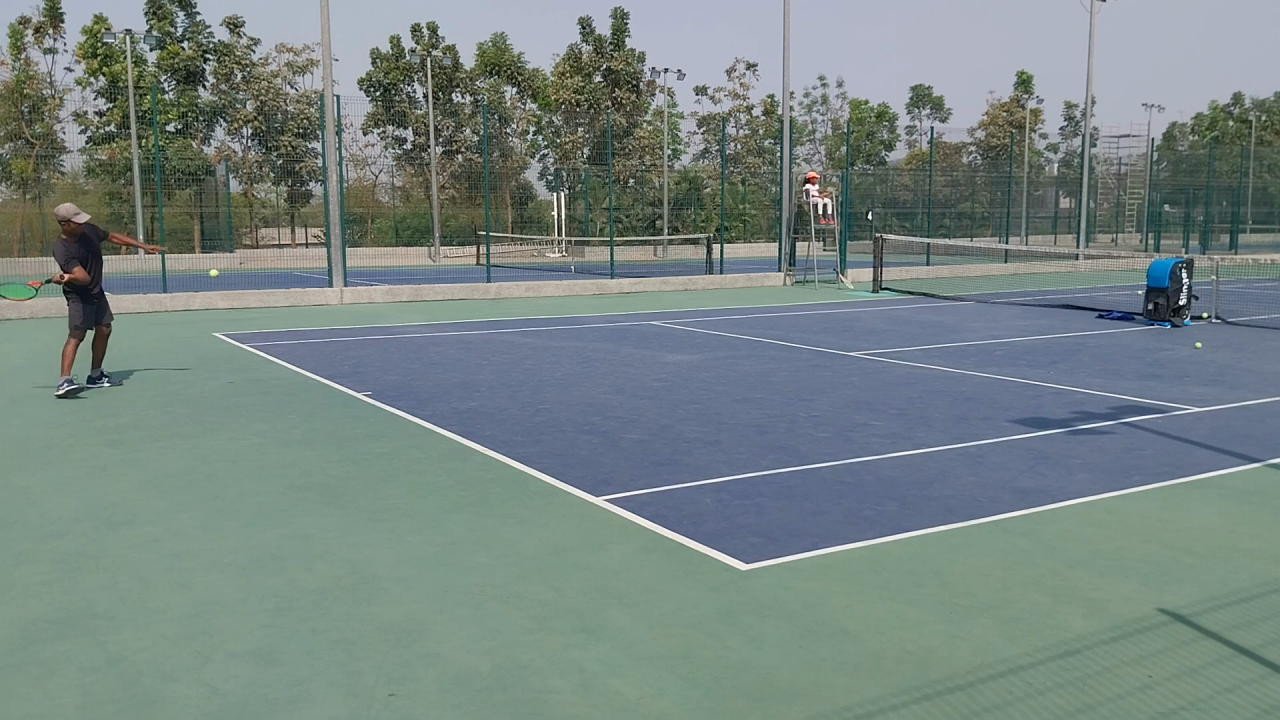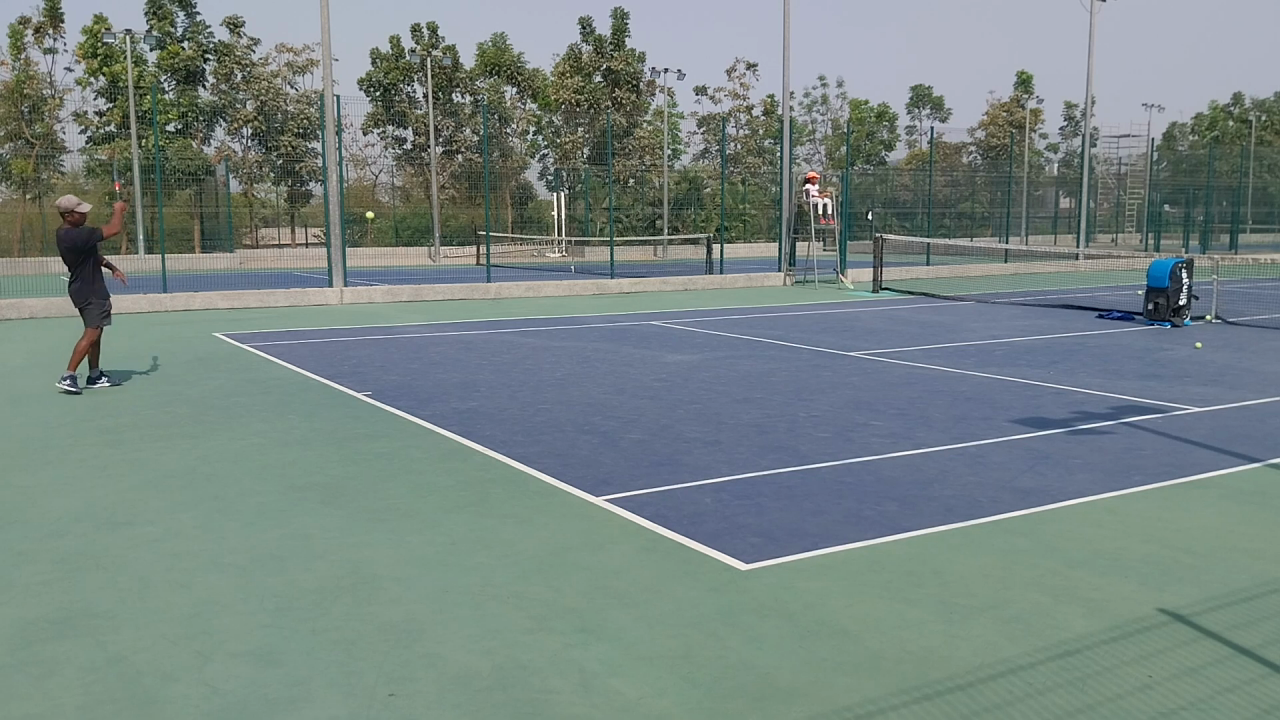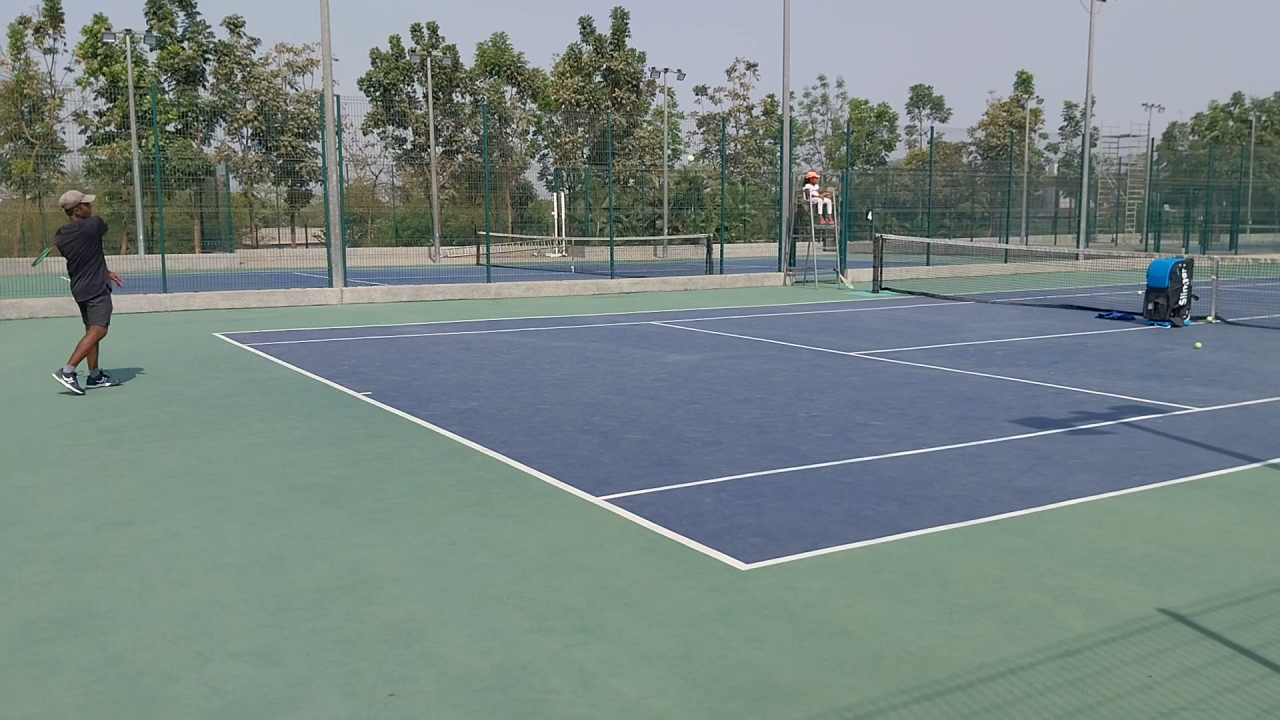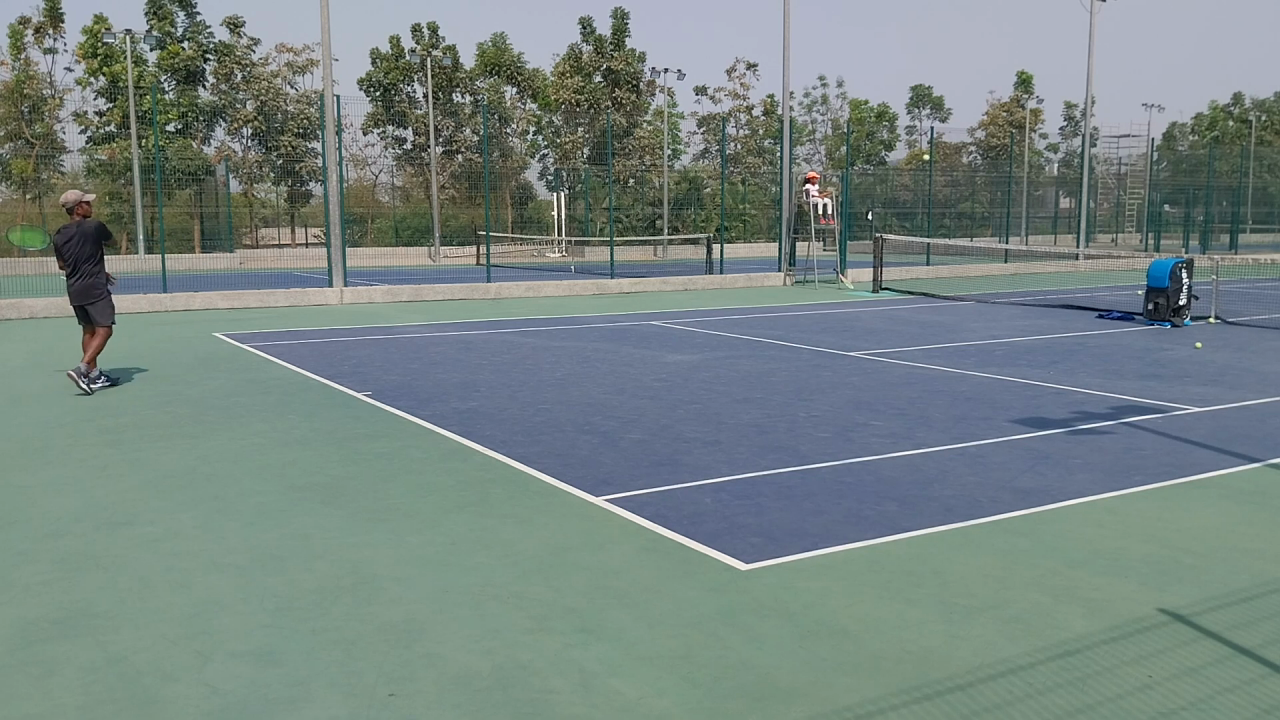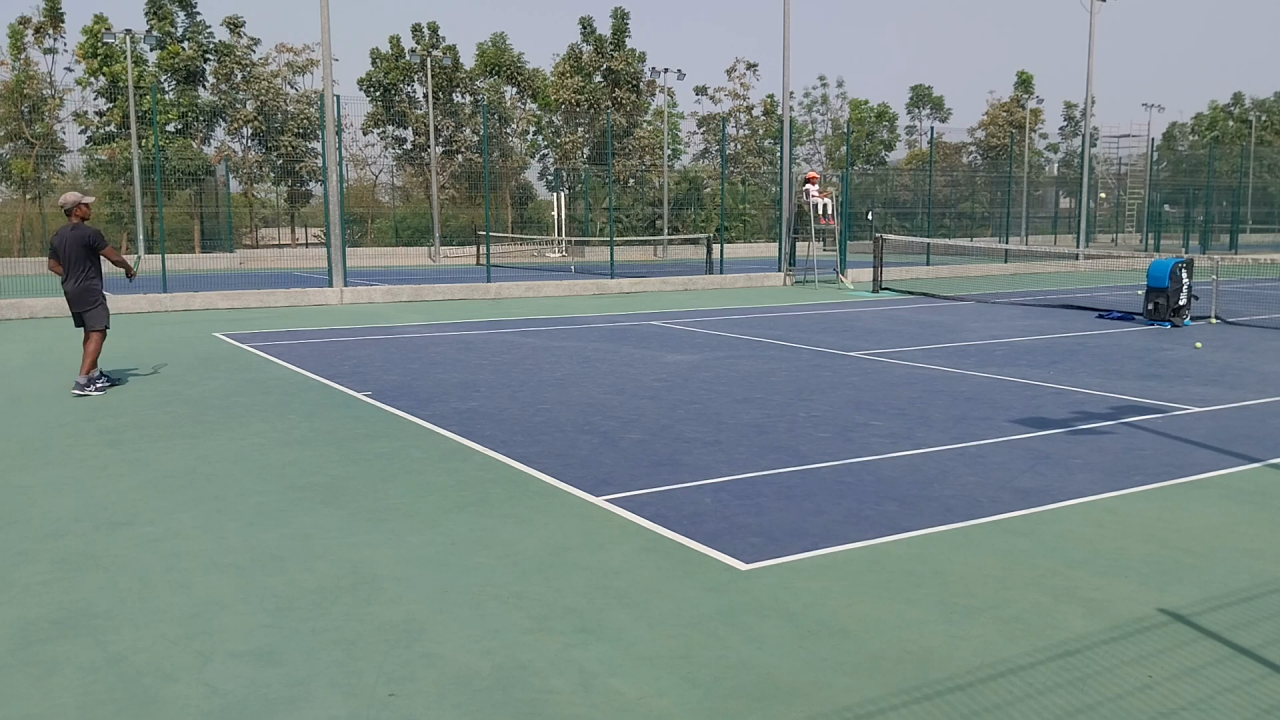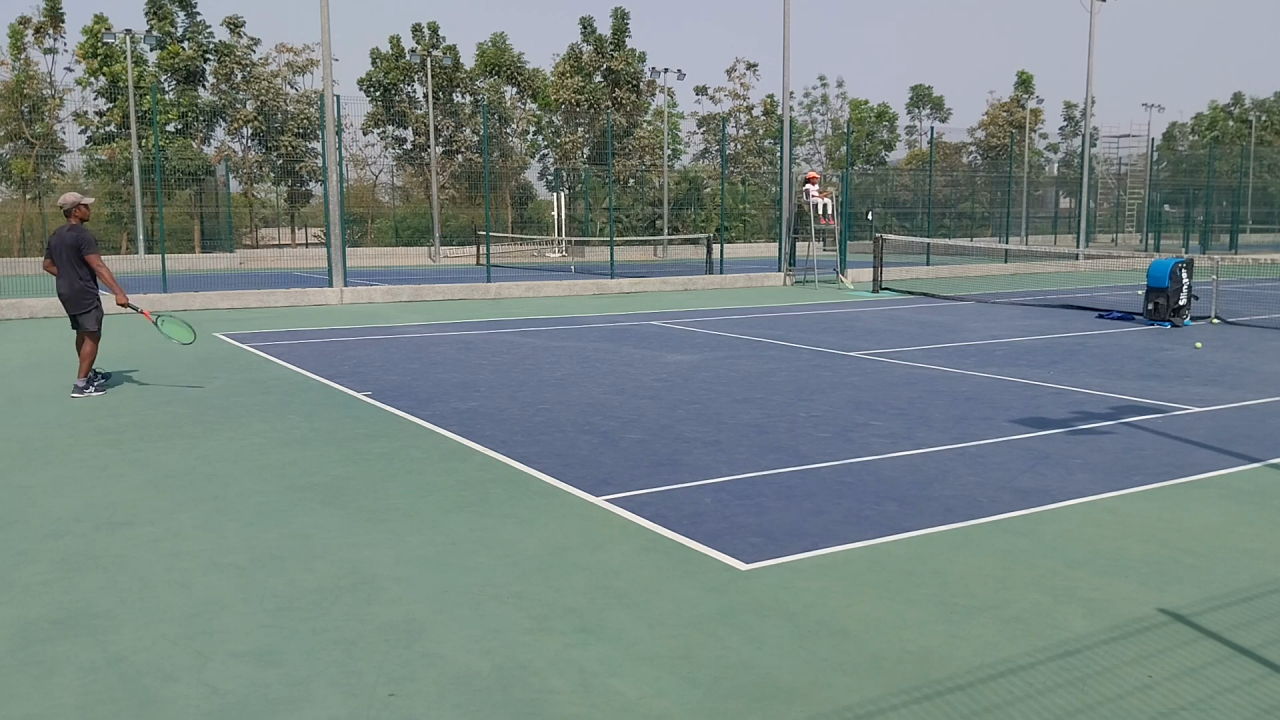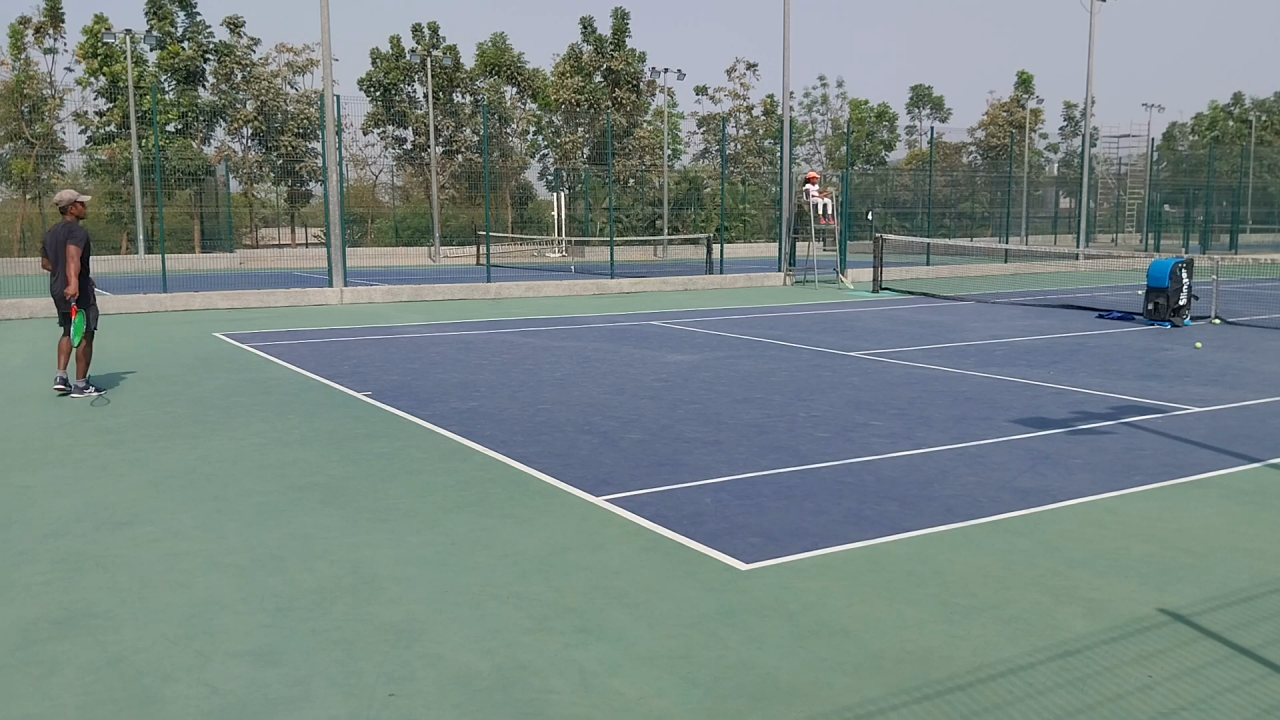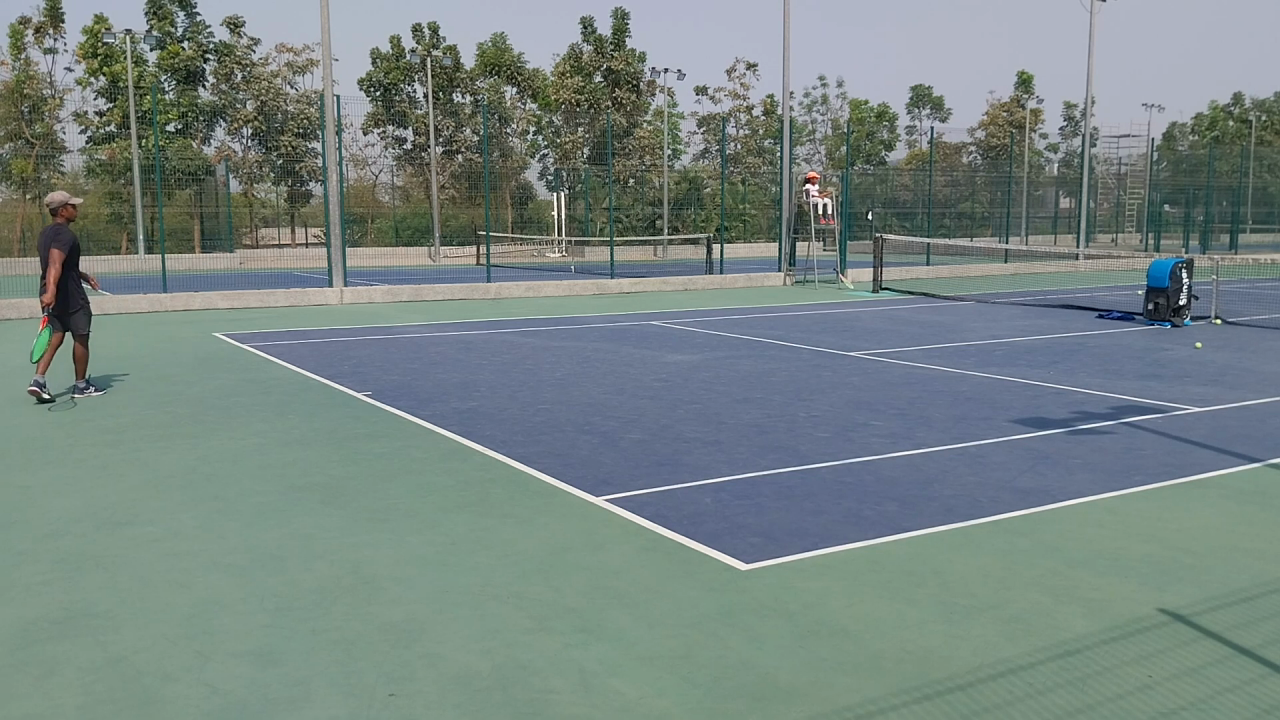
dt=0.2s
person 1, frame 1
left shoulder: (88, 231)
right shoulder: (62, 250)
left elbow: (113, 237)
right elbow: (83, 278)
left wrist: (144, 247)
right wrist: (65, 279)
left hip: (96, 293)
right hip: (79, 296)
left knee: (104, 330)
right knee: (76, 335)
left ankle: (96, 375)
right ankle: (64, 382)
person 1, frame 2
left shoulder: (64, 233)
right shoulder: (78, 236)
right elbow: (114, 229)
left wrist: (113, 267)
right wrist: (118, 210)
left hip: (84, 289)
right hip: (90, 292)
left knee: (94, 331)
right knee: (92, 333)
left ankle: (95, 375)
right ankle: (67, 377)
person 1, frame 3
left shoulder: (60, 236)
right shoulder: (94, 224)
left wrist: (106, 272)
left hip: (79, 287)
right hip: (96, 288)
left knee: (92, 330)
right knee: (98, 330)
left ankle: (94, 376)
right ankle: (67, 371)
person 1, frame 4
left shoulder: (59, 235)
right shoulder: (95, 227)
left elbow: (63, 265)
right elbow: (110, 240)
left hip: (75, 289)
right hip: (95, 288)
left knee: (89, 330)
right knee: (104, 330)
left ankle: (94, 375)
right ankle: (81, 369)
person 1, frame 5
left shoulder: (57, 236)
right shoulder: (89, 233)
left elbow: (52, 265)
right elbow: (114, 257)
right wrist: (129, 268)
left hip: (71, 291)
right hip: (89, 292)
left knee: (89, 333)
right knee: (97, 334)
left ankle: (95, 376)
right ankle: (82, 382)
person 1, frame 6
left shoulder: (55, 236)
right shoulder: (83, 236)
left elbow: (48, 265)
right elbow: (99, 267)
right wrist: (119, 292)
left hip: (65, 292)
right hip: (83, 293)
left knee: (82, 333)
right knee: (91, 336)
left ankle: (89, 374)
right ankle: (81, 385)
person 1, frame 7
left shoulder: (51, 233)
right shoulder: (77, 231)
left elbow: (45, 263)
right elbow: (73, 258)
right wrist: (74, 282)
left hip: (59, 291)
right hip: (78, 292)
left knee: (67, 332)
right knee: (86, 337)
left ankle: (61, 376)
right ankle: (81, 385)
person 1, frame 8
left shoulder: (46, 232)
right shoulder: (64, 234)
right elbow: (54, 263)
left wrist: (82, 276)
right wrist: (51, 290)
left hip: (51, 295)
right hip: (69, 295)
left knee: (55, 337)
right knee: (81, 339)
left ankle: (38, 379)
right ankle: (81, 385)
